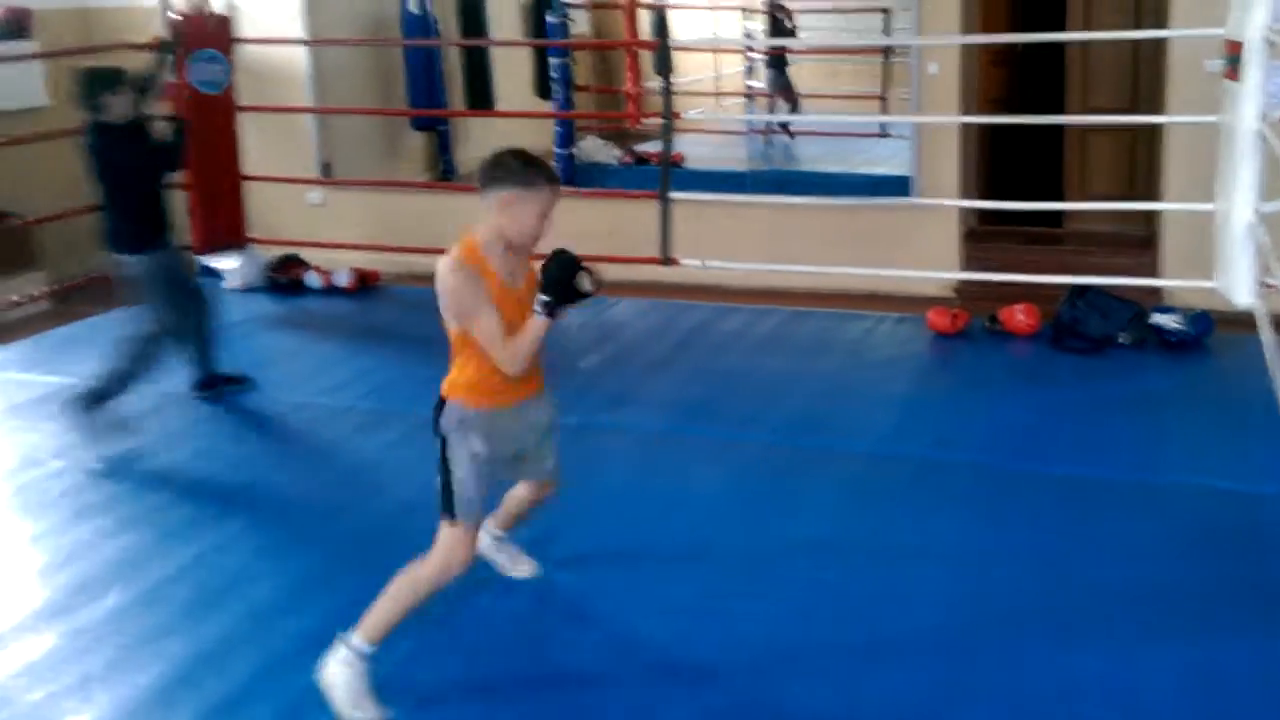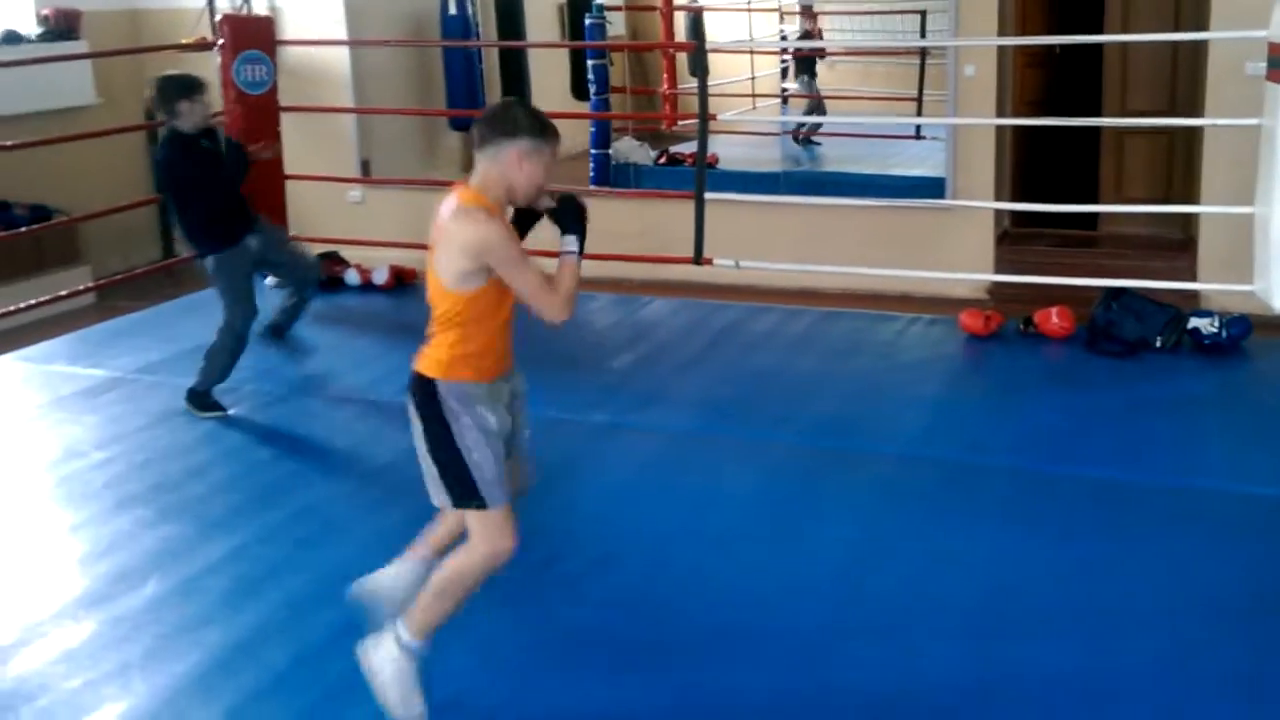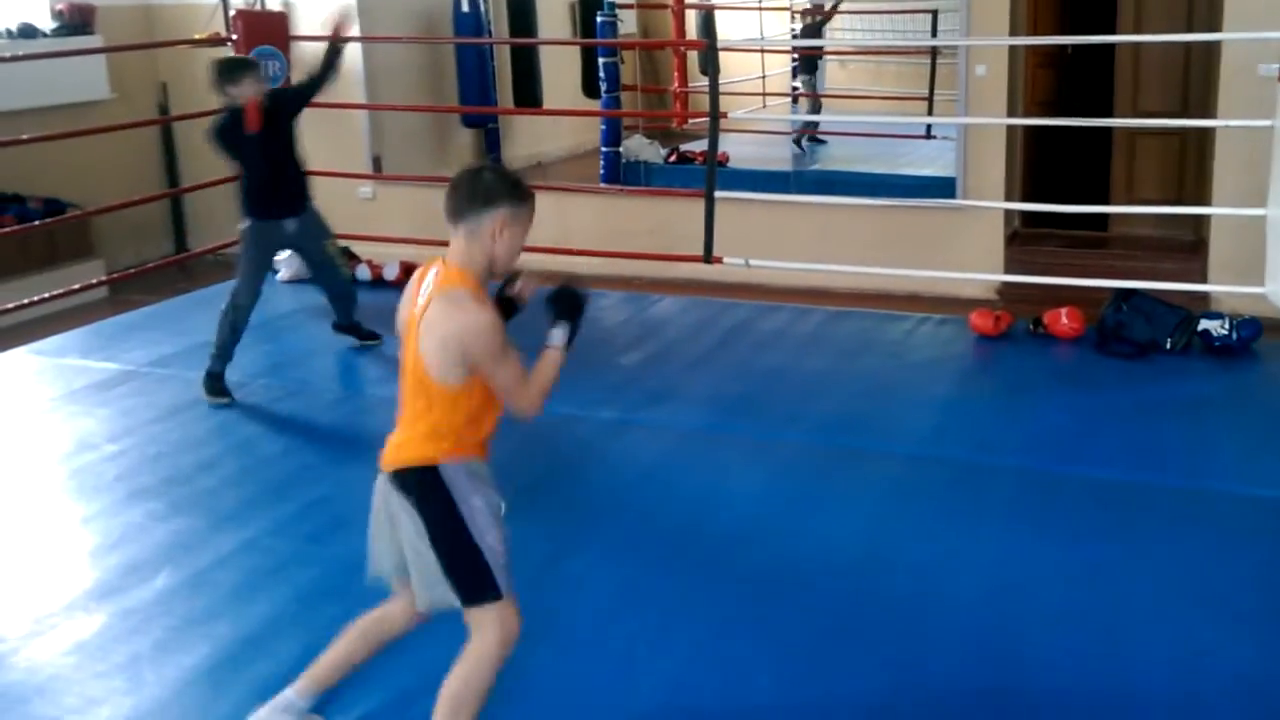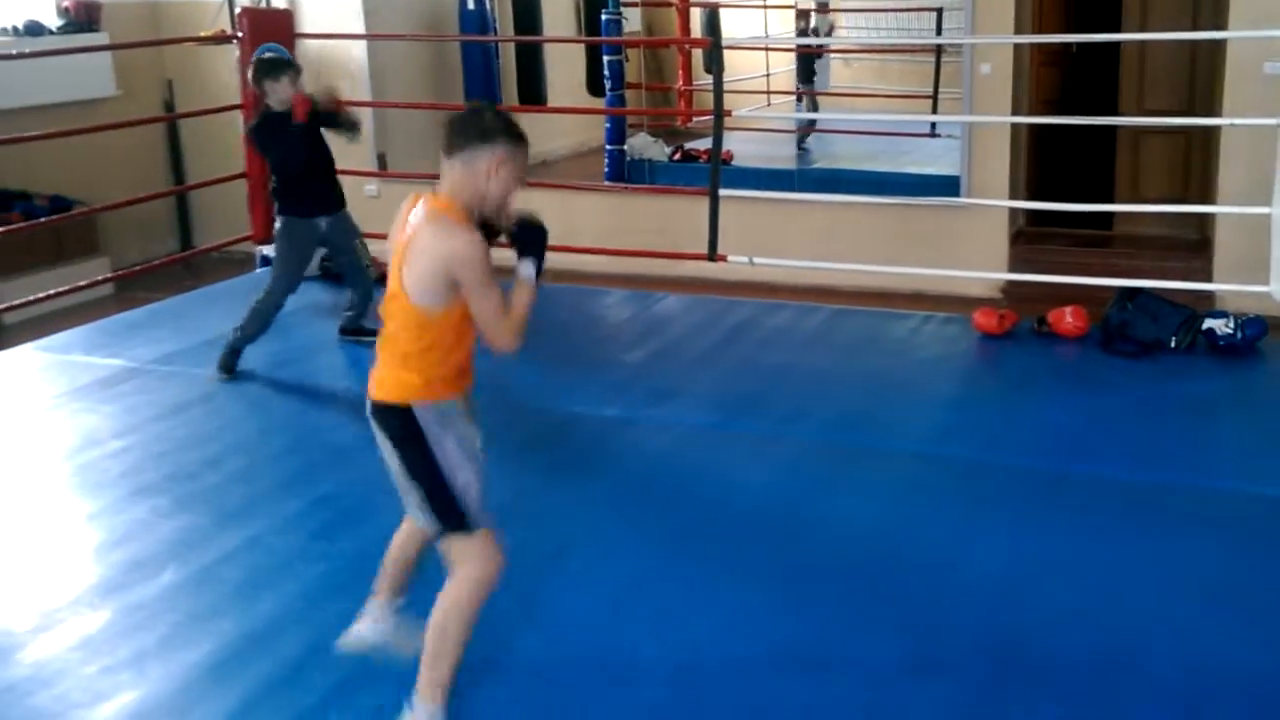
dt=0.2s
person 1, frame 1
left shoulder: (514, 257)
right shoulder: (461, 272)
left elbow: (527, 313)
right elbow: (509, 361)
left wrist: (571, 290)
right wrist: (547, 303)
left hip: (524, 405)
right hip: (473, 415)
left knee: (540, 485)
right knee: (452, 557)
left ankle: (493, 537)
right ankle: (347, 659)
person 1, frame 2
left shoulder: (463, 204)
right shoulder: (479, 226)
right elbow: (554, 308)
left wrist: (522, 220)
right wrist: (571, 238)
left hip: (474, 381)
right hip: (454, 392)
left knee: (498, 492)
right knee: (496, 541)
left ankle: (401, 577)
right ankle: (398, 648)
person 1, frame 3
left shoulder: (430, 280)
right shoulder: (473, 318)
right elbow: (525, 404)
right wrist: (562, 331)
left hip: (406, 467)
right hip: (440, 475)
left knee: (410, 605)
right knee: (497, 629)
person 1, frame 4
left shoulder: (421, 211)
right shoulder: (457, 241)
right elbow: (504, 338)
right wrist: (529, 264)
left hip: (402, 396)
right hip: (419, 410)
left knee: (430, 514)
right knee: (478, 562)
left ankle: (377, 619)
person 2, frame 1
left shoulder: (117, 131)
right shoulder: (109, 141)
right elbow: (170, 161)
right wrist: (178, 121)
left hip: (154, 240)
right hip: (140, 247)
left knee: (194, 303)
right knee: (167, 323)
left ankle: (208, 377)
right ankle: (100, 392)
person 2, frame 2
left shoulder: (203, 136)
right shoulder: (172, 155)
right elbow: (227, 181)
left wrist: (250, 155)
right wrist: (236, 149)
left hip: (250, 228)
right hip: (219, 246)
left knee: (306, 272)
right knee: (240, 316)
left ankle: (279, 325)
right ankle: (200, 391)
person 2, frame 3
left shoulder: (275, 103)
right shoulder: (226, 129)
left elbow: (316, 82)
right elbow: (261, 171)
left wrist: (335, 45)
right wrist: (254, 130)
left hip: (299, 214)
right hip: (262, 222)
left knee: (335, 275)
right knee: (245, 294)
left ankle: (346, 322)
right ankle: (216, 371)
person 2, frame 4
left shoulder: (309, 109)
right shoulder: (262, 128)
left elbow: (350, 128)
right elbow: (296, 163)
left wrist: (336, 112)
right wrist: (301, 121)
left hip: (333, 211)
right hip: (296, 219)
left knee: (362, 275)
right knee: (280, 288)
left ankle: (352, 326)
right ankle: (236, 345)
